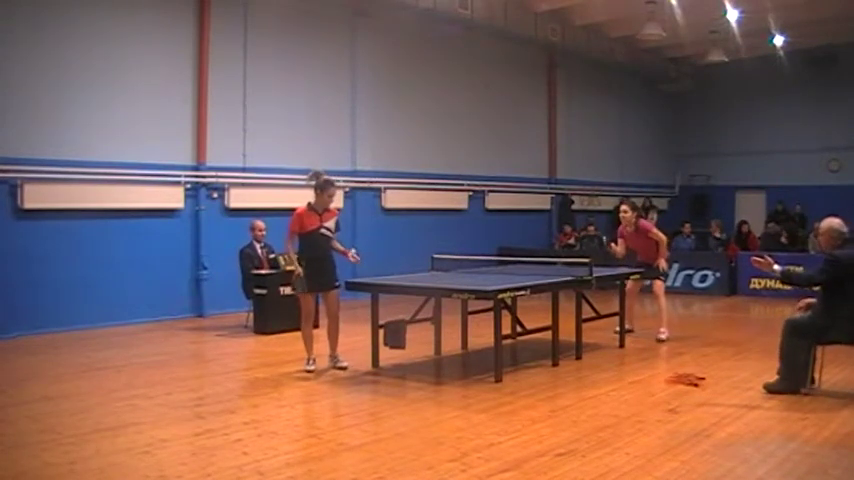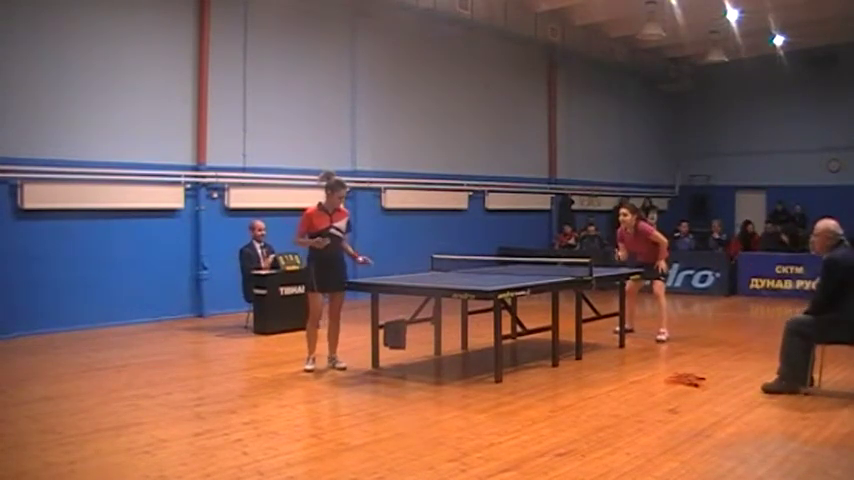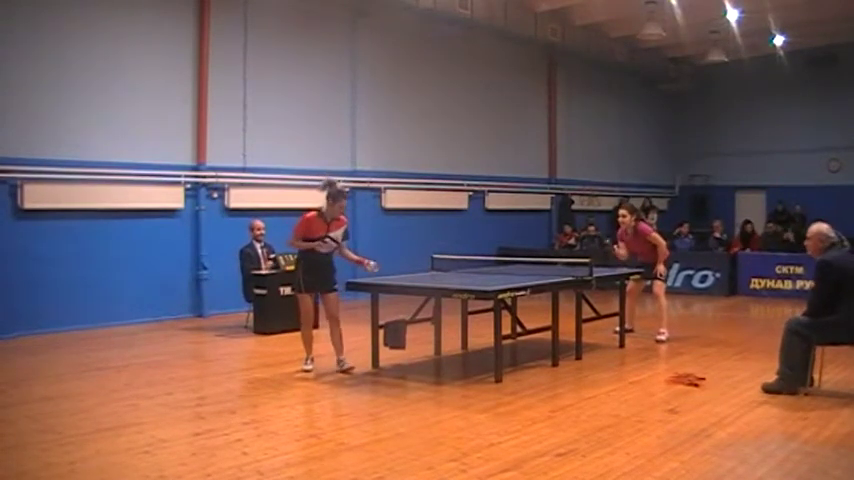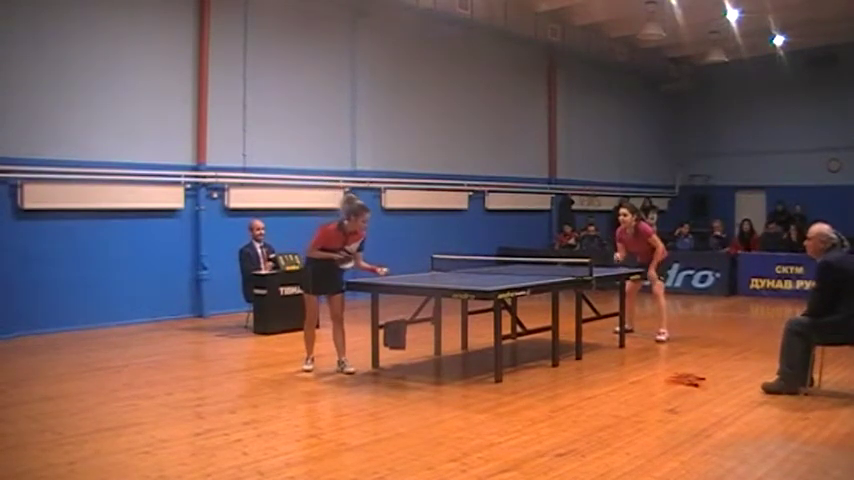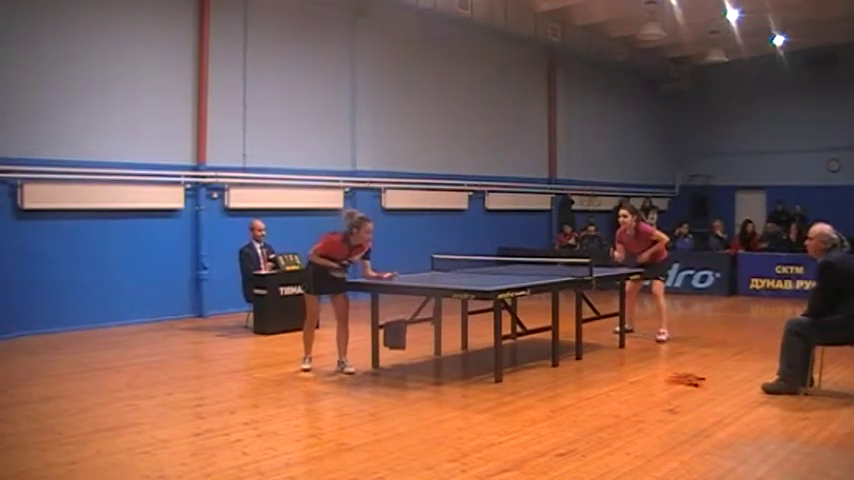
dt=0.7s
person 1, frame 1
left shoulder: (333, 214)
right shoulder: (301, 214)
right elbow: (289, 242)
left wrist: (346, 252)
right wrist: (296, 265)
left hip: (328, 268)
right hip: (307, 269)
left knee: (334, 315)
right knee: (308, 317)
left ankle: (334, 356)
right ankle: (310, 358)
person 1, frame 2
left shoulder: (344, 214)
right shoulder: (311, 214)
right elbow: (298, 240)
left wrist: (355, 256)
right wrist: (313, 243)
left hip: (338, 268)
right hip: (317, 268)
left knee: (335, 316)
right knee: (315, 315)
left ankle: (333, 356)
right ankle: (311, 357)
person 1, frame 3
left shoulder: (342, 223)
right shoulder: (309, 219)
left elbow: (343, 250)
right elbow: (293, 242)
left wrist: (362, 261)
right wrist: (313, 245)
left hip: (327, 272)
right hip: (307, 272)
left knee: (334, 317)
right knee: (307, 319)
left ankle: (341, 359)
right ankle: (309, 357)
person 1, frame 4
left shoulder: (360, 235)
right shoulder: (328, 230)
left elbow: (357, 262)
right elbow: (310, 252)
left wrist: (375, 269)
right wrist: (333, 255)
left hip: (335, 274)
right hip: (315, 274)
left knee: (338, 318)
right knee: (311, 319)
left ankle: (342, 360)
right ankle: (309, 357)
person 1, frame 5
left shoulder: (365, 246)
right shoulder: (333, 240)
left elbow: (367, 272)
right elbow: (311, 256)
left wrist: (383, 276)
right wrist: (331, 264)
left hip: (338, 278)
right hip: (316, 275)
left knee: (343, 319)
right knee: (311, 319)
left ankle: (342, 360)
right ankle: (307, 357)
person 2, frame 1
left shoulder: (838, 257)
left elbow: (811, 279)
left wrist: (775, 269)
right wrist: (817, 302)
left knee: (793, 325)
right knee: (802, 322)
left ankle: (790, 380)
right ankle: (800, 376)
person 2, frame 2
left shoulder: (834, 260)
left elbow: (823, 297)
left wrist: (807, 313)
right wrist: (809, 313)
left knee: (795, 326)
right knee: (802, 324)
left ankle: (789, 380)
right ankle: (800, 377)
person 2, frame 3
left shoulder: (826, 261)
left elbow: (818, 301)
left wrist: (805, 315)
right wrist: (807, 315)
left knee: (795, 326)
right knee: (803, 324)
left ankle: (788, 381)
right ankle: (801, 377)
person 2, frame 4
left shoulder: (828, 263)
left elbow: (818, 304)
left wrist: (804, 316)
right wrist: (807, 316)
left knee: (795, 326)
right knee: (803, 324)
left ankle: (788, 381)
right ankle: (801, 376)
person 2, frame 5
left shoulder: (828, 263)
left elbow: (819, 304)
left wrist: (804, 316)
right wrist: (807, 315)
left knee: (795, 326)
right knee: (803, 324)
left ankle: (788, 381)
right ankle: (801, 377)
person 3, frame 1
left shoulder: (643, 225)
right shoulder: (622, 230)
left elbow: (662, 239)
right elbow: (621, 252)
left wrist: (661, 258)
right wrist: (613, 248)
left hip: (657, 261)
right hip: (643, 261)
left knee: (658, 291)
right knee: (629, 291)
left ankle: (663, 330)
right ankle: (628, 324)
person 3, frame 2
left shoulder: (643, 228)
right shoulder: (621, 232)
left elbow: (664, 241)
right elbow: (624, 252)
left wrist: (660, 260)
right wrist: (621, 255)
left hip: (656, 262)
right hip: (641, 262)
left knee: (658, 292)
right knee: (629, 291)
left ankle: (664, 330)
right ankle: (628, 325)
person 3, frame 3
left shoulder: (642, 229)
right shoulder: (622, 233)
left elbow: (662, 244)
right elbow: (624, 255)
left wrist: (660, 263)
right wrist: (616, 251)
left hip: (659, 261)
right hip: (644, 262)
left knee: (658, 292)
right knee: (630, 291)
left ankle: (664, 330)
right ankle: (629, 325)
person 3, frame 4
left shoulder: (643, 229)
right shoulder: (620, 232)
left elbow: (659, 247)
right elbow: (622, 252)
left wrist: (652, 268)
right wrist: (618, 256)
left hip: (657, 261)
right hip: (642, 262)
left knee: (657, 291)
right knee: (629, 291)
left ankle: (663, 330)
right ankle: (628, 325)
person 3, frame 5
left shoulder: (644, 229)
right shoulder: (620, 234)
left elbow: (665, 239)
right elbow: (621, 257)
left wrist: (648, 252)
right wrist: (615, 255)
left hip: (658, 261)
right hip: (642, 262)
left knee: (657, 292)
right knee: (629, 291)
left ankle: (664, 330)
right ankle: (628, 325)
